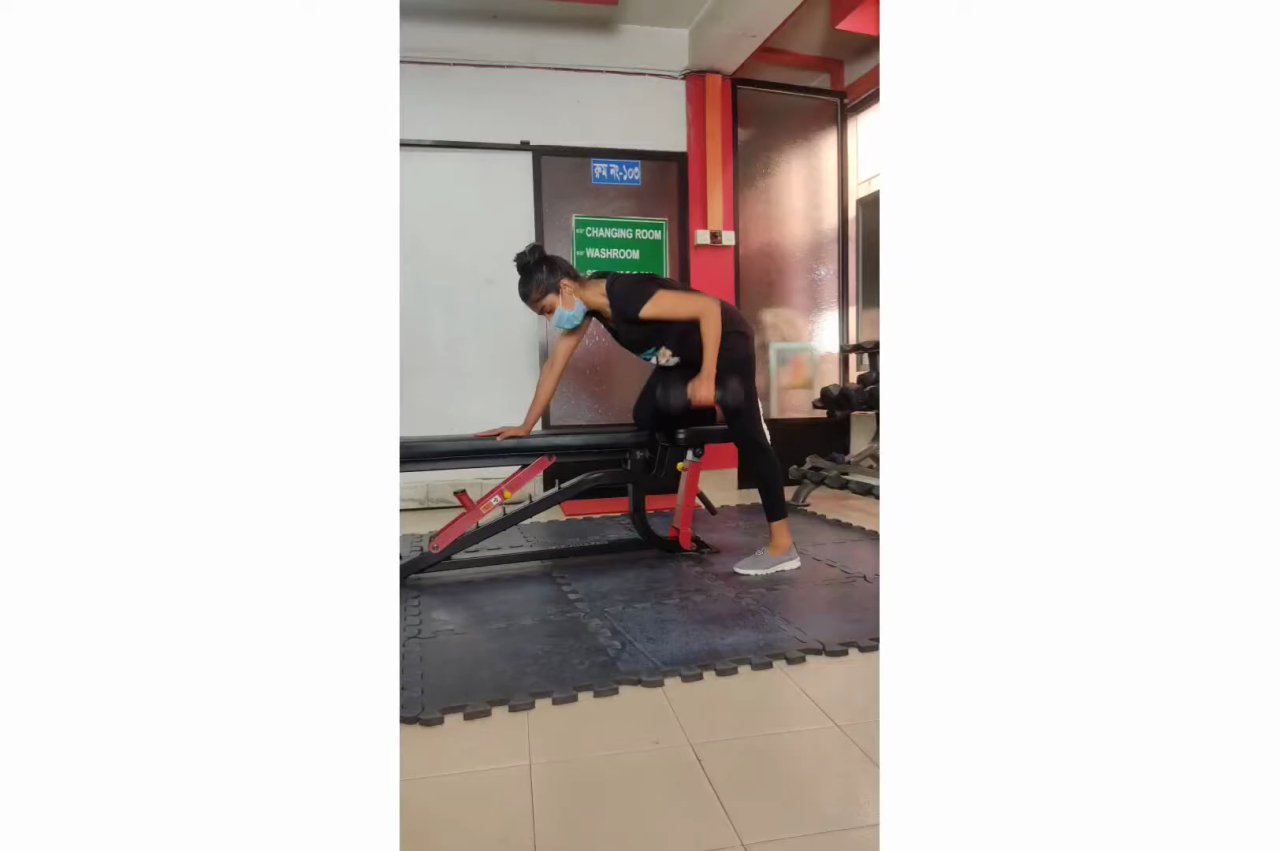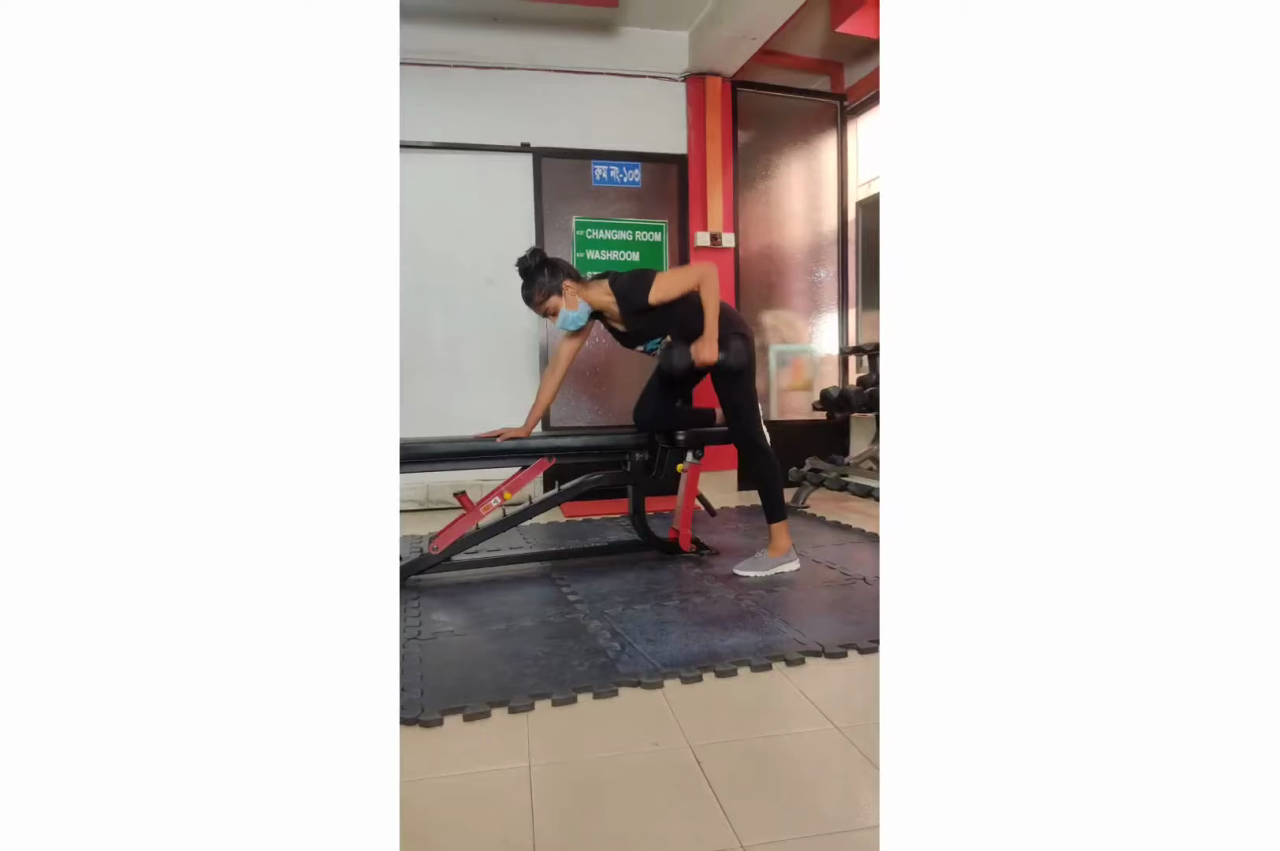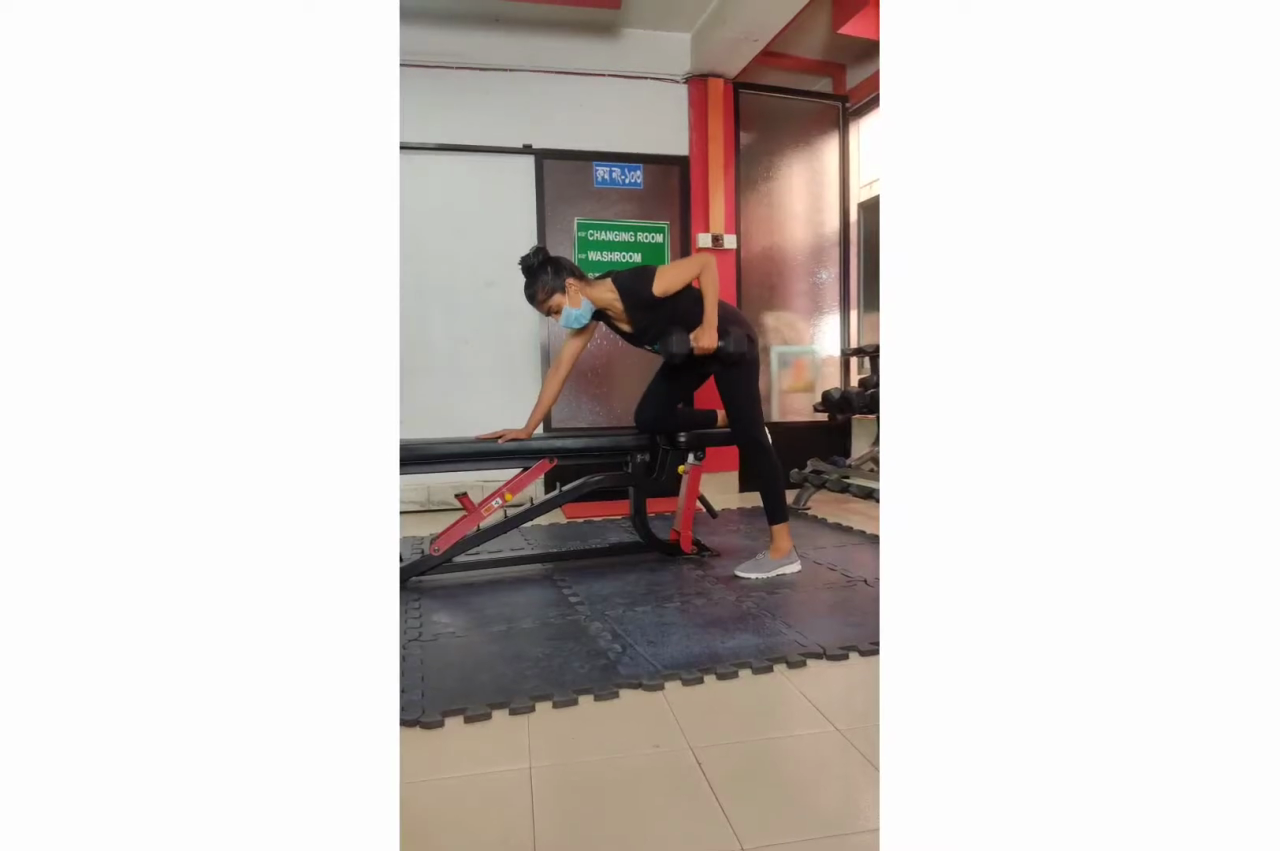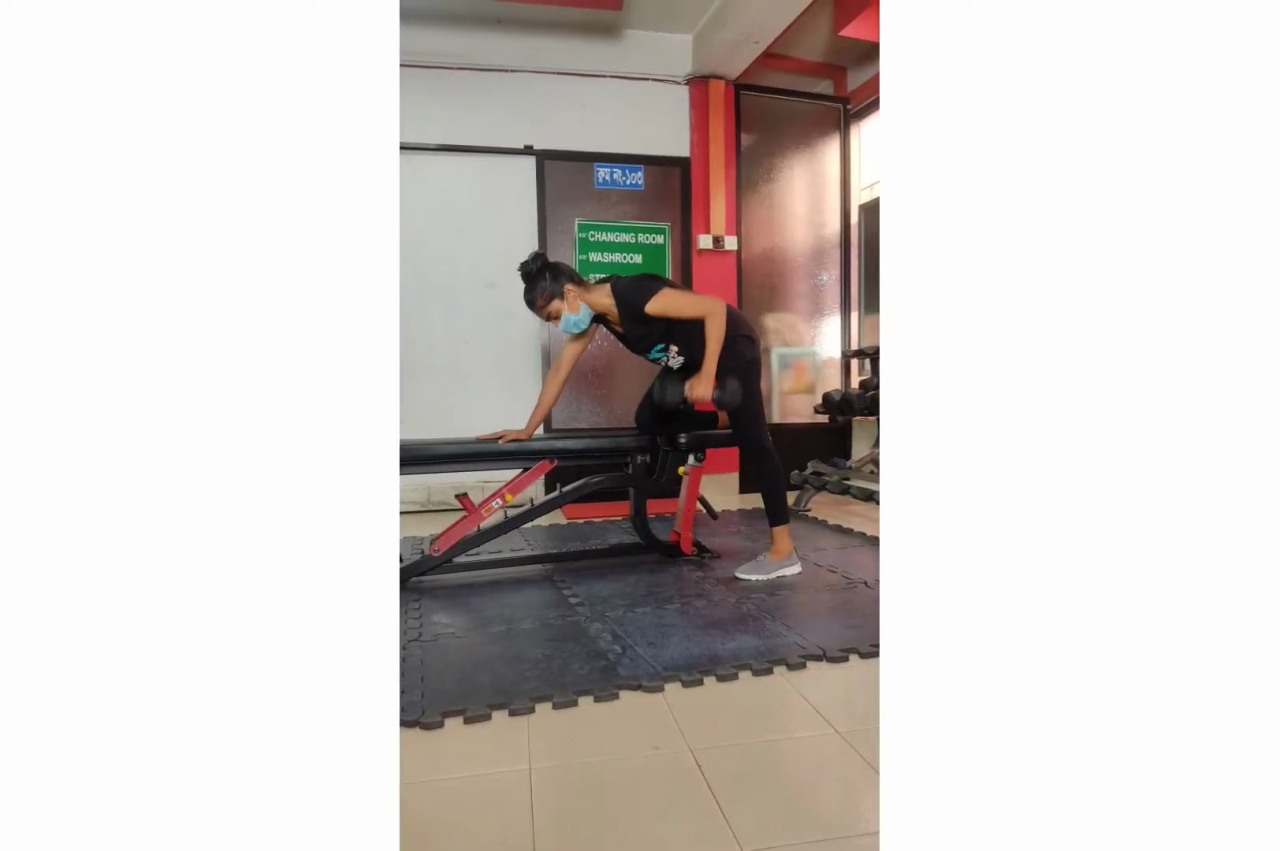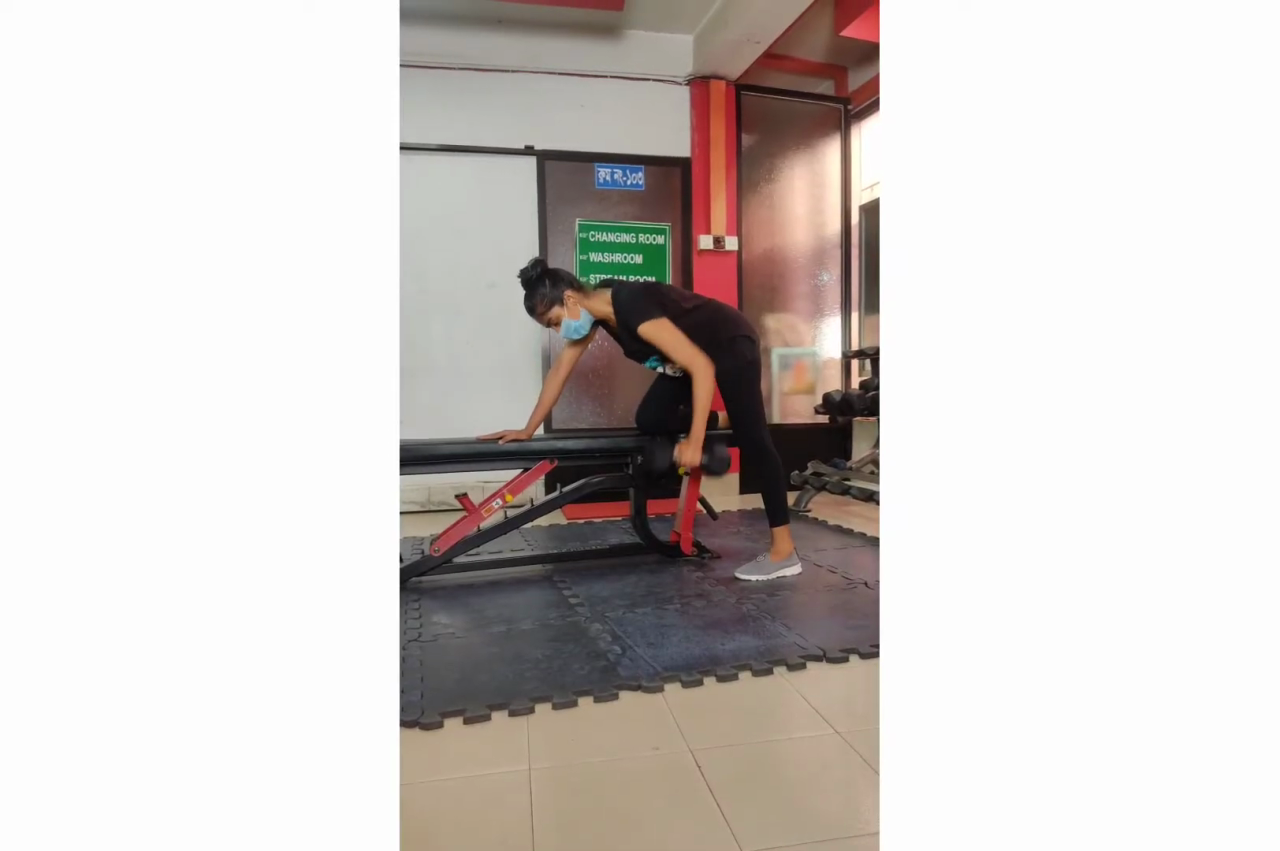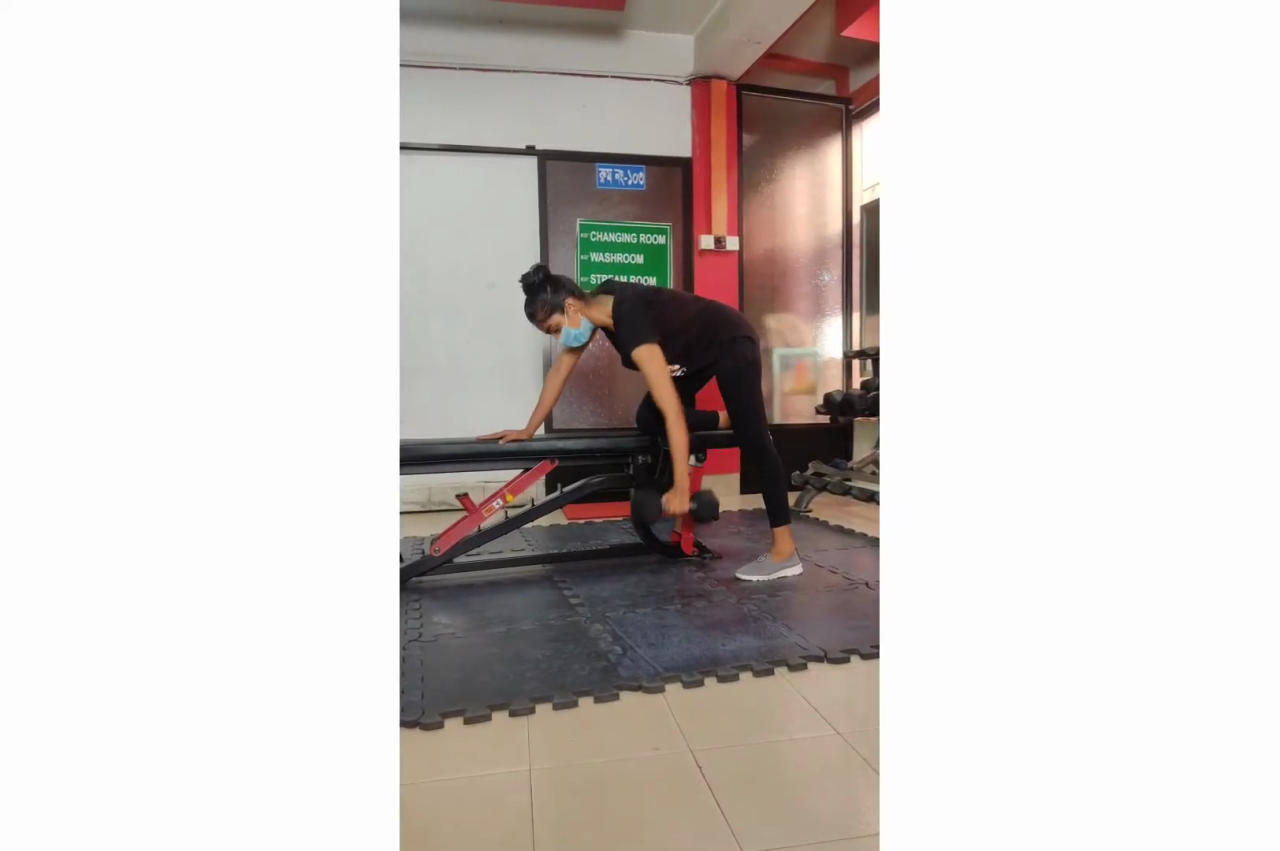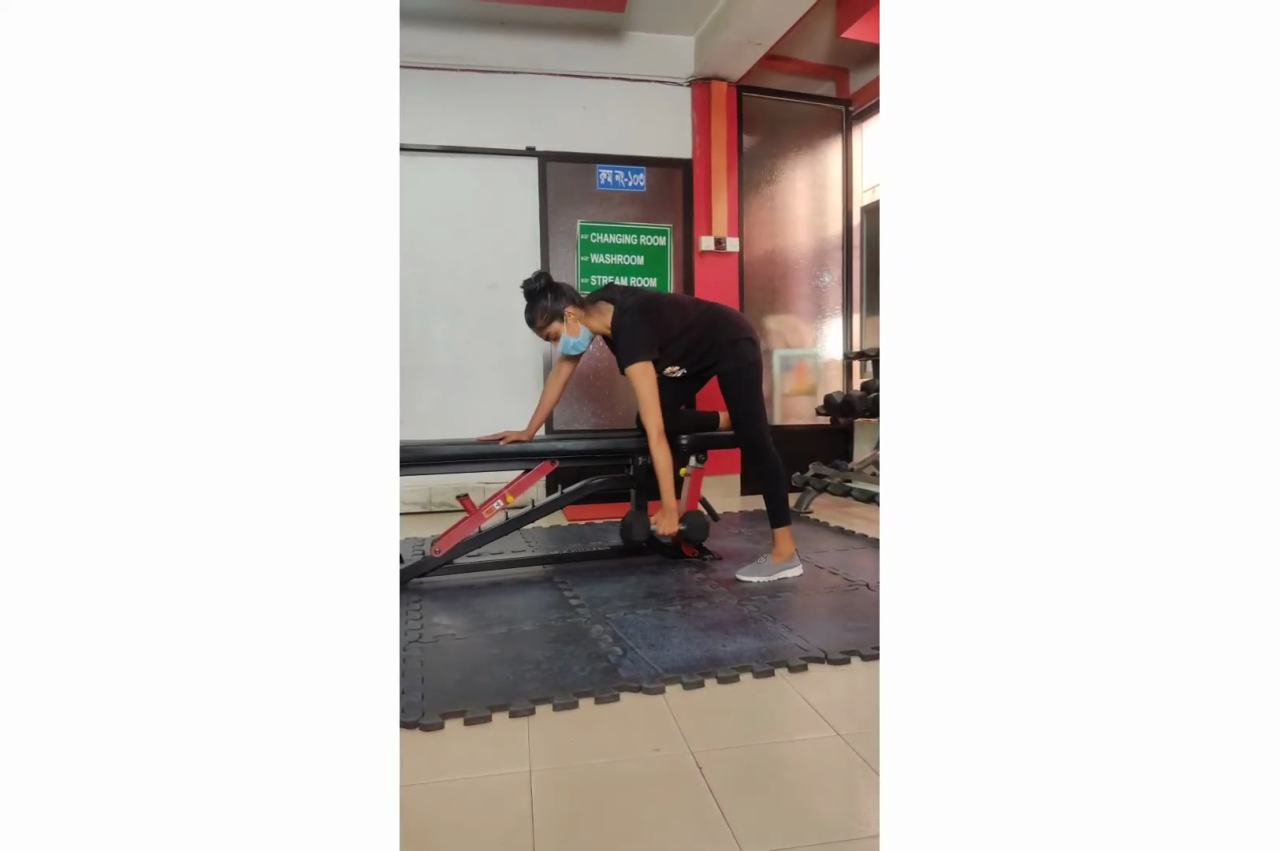
dt=0.2s
person 1, frame 1
left shoulder: (626, 297)
right shoulder: (587, 300)
left elbow: (708, 308)
right elbow: (555, 363)
left wrist: (707, 377)
right wrist: (526, 427)
left hip: (724, 336)
right hip: (685, 349)
left knee: (747, 437)
right knee: (647, 418)
left ankle: (783, 546)
right ankle: (732, 411)
person 1, frame 2
left shoulder: (632, 292)
right shoulder: (590, 303)
left elbow: (707, 272)
right elbow: (559, 365)
left wrist: (710, 339)
right wrist: (526, 428)
left hip: (723, 340)
right hip: (684, 348)
left knee: (747, 438)
right knee: (648, 418)
left ankle: (782, 548)
right ankle: (728, 416)
person 1, frame 3
left shoulder: (636, 287)
right shoulder: (594, 303)
left elbow: (706, 261)
right elbow: (561, 365)
left wrist: (708, 328)
right wrist: (528, 428)
right hip: (687, 350)
left knee: (750, 440)
right knee: (649, 419)
left ankle: (783, 550)
right ankle: (729, 418)
person 1, frame 4
left shoulder: (633, 295)
right shoulder: (594, 305)
left elbow: (716, 307)
right elbow: (562, 366)
left wrist: (706, 377)
right wrist: (529, 429)
left hip: (730, 340)
right hip: (690, 352)
left knee: (752, 441)
right knee: (649, 420)
left ankle: (783, 551)
right ankle: (733, 419)
person 1, frame 5
left shoulder: (632, 308)
right shoulder: (595, 303)
left elbow: (702, 368)
right elbow: (562, 367)
left wrist: (694, 441)
right wrist: (528, 430)
left hip: (731, 343)
right hip: (694, 350)
left knee: (753, 443)
right knee: (650, 420)
left ankle: (784, 551)
right ankle: (732, 420)
person 1, frame 6
left shoulder: (631, 321)
right shoulder: (595, 304)
left elbow: (672, 410)
right elbow: (561, 368)
left wrist: (681, 486)
right wrist: (529, 430)
left hip: (731, 343)
right hip: (693, 350)
left knee: (753, 442)
right knee: (647, 421)
left ankle: (785, 551)
right ankle: (732, 420)
person 1, frame 7
left shoulder: (630, 333)
right shoulder: (593, 309)
left elbow: (657, 433)
right elbow: (561, 371)
left wrist: (669, 507)
right wrist: (529, 432)
left hip: (732, 344)
right hip: (694, 351)
left knee: (754, 444)
right knee: (654, 417)
left ankle: (785, 553)
right ankle: (731, 420)
